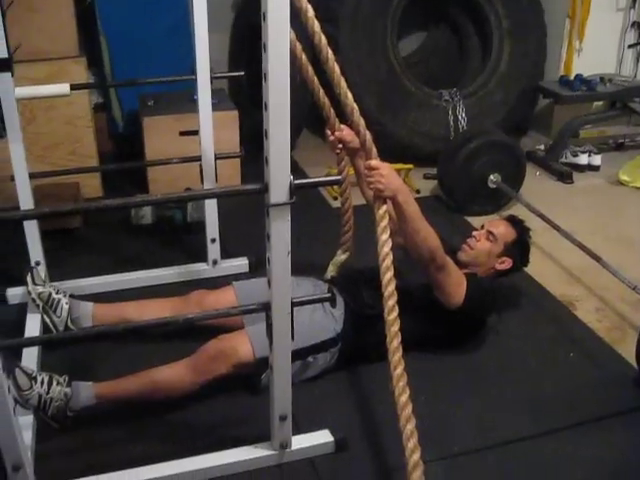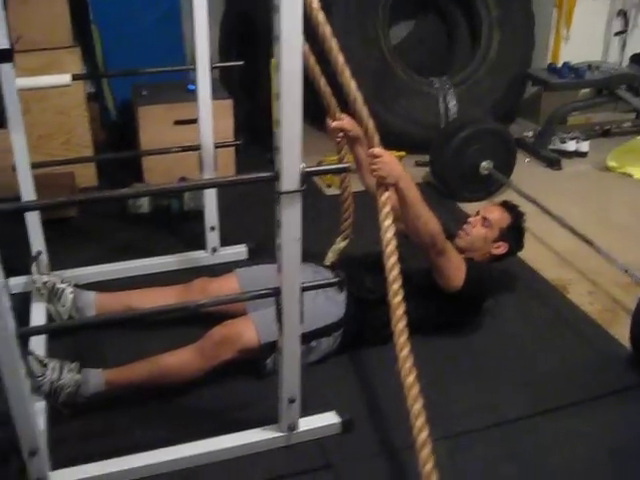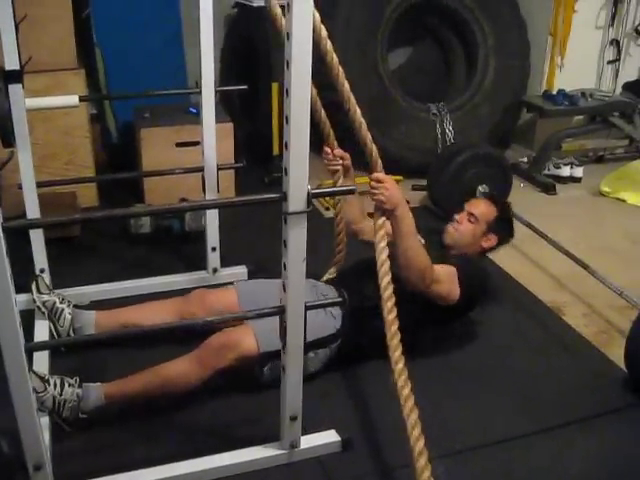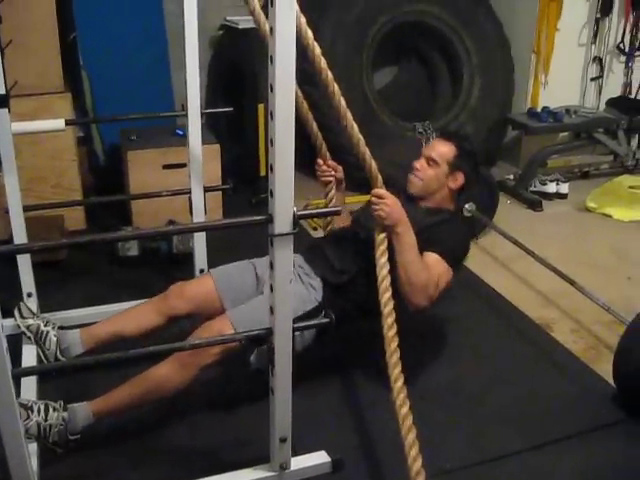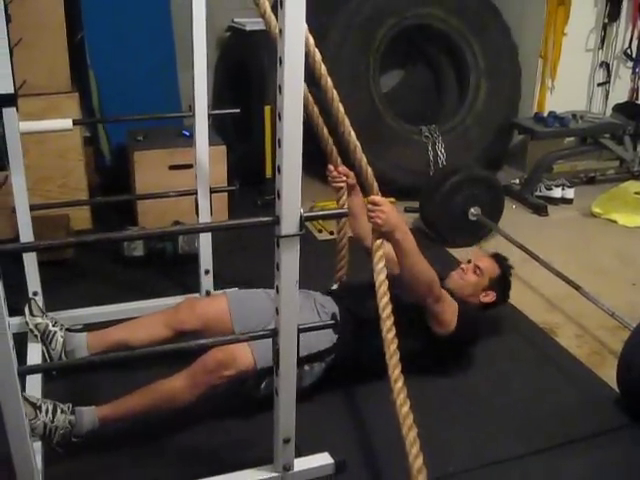
dt=0.7s
person 1, frame 1
left shoulder: (473, 299)
right shoulder: (448, 265)
left elbow: (432, 261)
right elbow: (392, 224)
left wrist: (401, 193)
right wrist: (358, 156)
left hip: (343, 328)
right hip: (329, 291)
left knee: (219, 356)
right knee: (199, 302)
left ankle: (71, 397)
right ankle: (75, 314)
person 1, frame 2
left shoulder: (469, 282)
right shoulder: (444, 251)
left elbow: (434, 245)
right elbow: (387, 203)
left wrist: (403, 180)
right wrist: (358, 142)
left hip: (343, 314)
right hip: (327, 277)
left knee: (223, 341)
right knee: (201, 289)
left ankle: (83, 382)
right ankle: (81, 304)
person 1, frame 3
left shoulder: (467, 276)
right shoulder: (436, 238)
left elbow: (420, 280)
right elbow: (361, 228)
left wrist: (400, 210)
right wrist: (347, 177)
left hip: (341, 322)
right hip: (323, 290)
left knee: (220, 349)
right knee: (199, 301)
left ankle: (83, 398)
right ankle: (80, 322)
person 1, frame 4
left shoulder: (449, 231)
right shoulder: (405, 196)
left elbow: (418, 293)
left wrist: (400, 225)
right wrist: (336, 189)
left hip: (318, 295)
right hip: (297, 264)
left knee: (202, 345)
right knee: (177, 297)
left ankle: (72, 420)
right ankle: (66, 344)
person 1, frame 5
left shoulder: (454, 317)
right shoulder: (430, 280)
left elbow: (428, 293)
right elbow: (372, 242)
left wrist: (400, 232)
right wrist: (355, 193)
left hip: (334, 336)
right hip: (316, 302)
left knee: (214, 366)
right knee: (189, 313)
left ankle: (77, 421)
right ankle: (72, 346)
